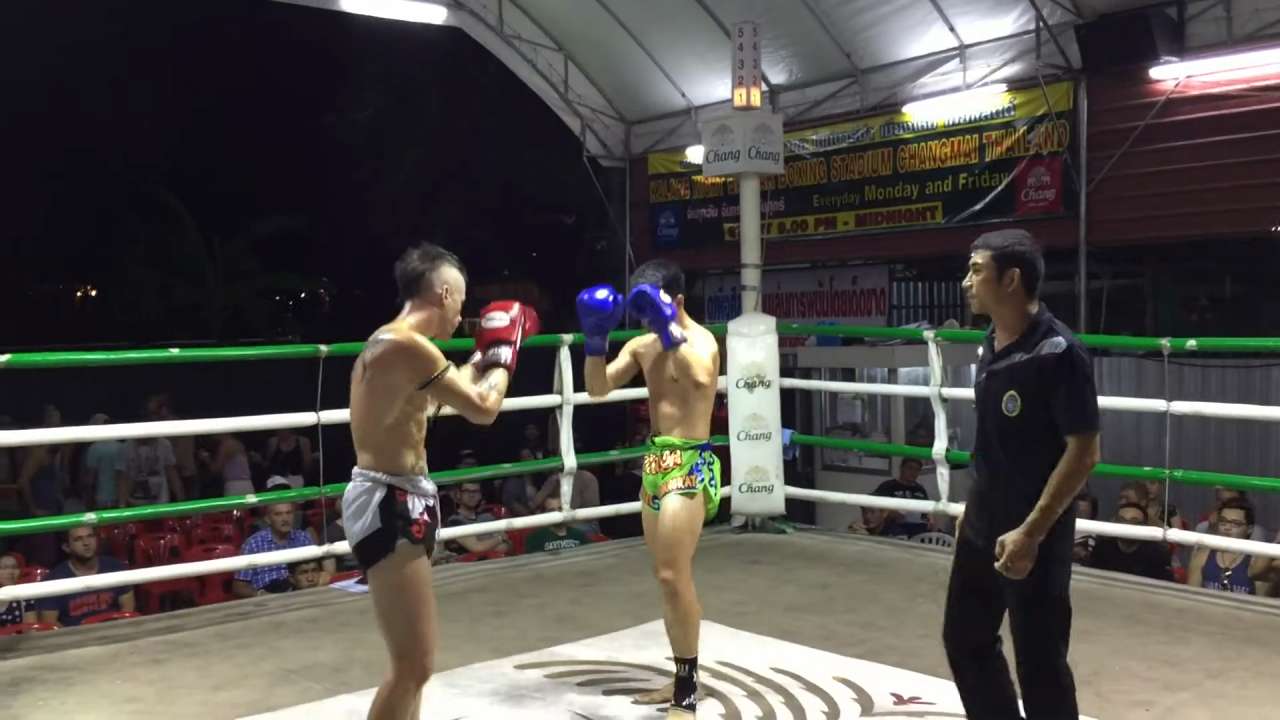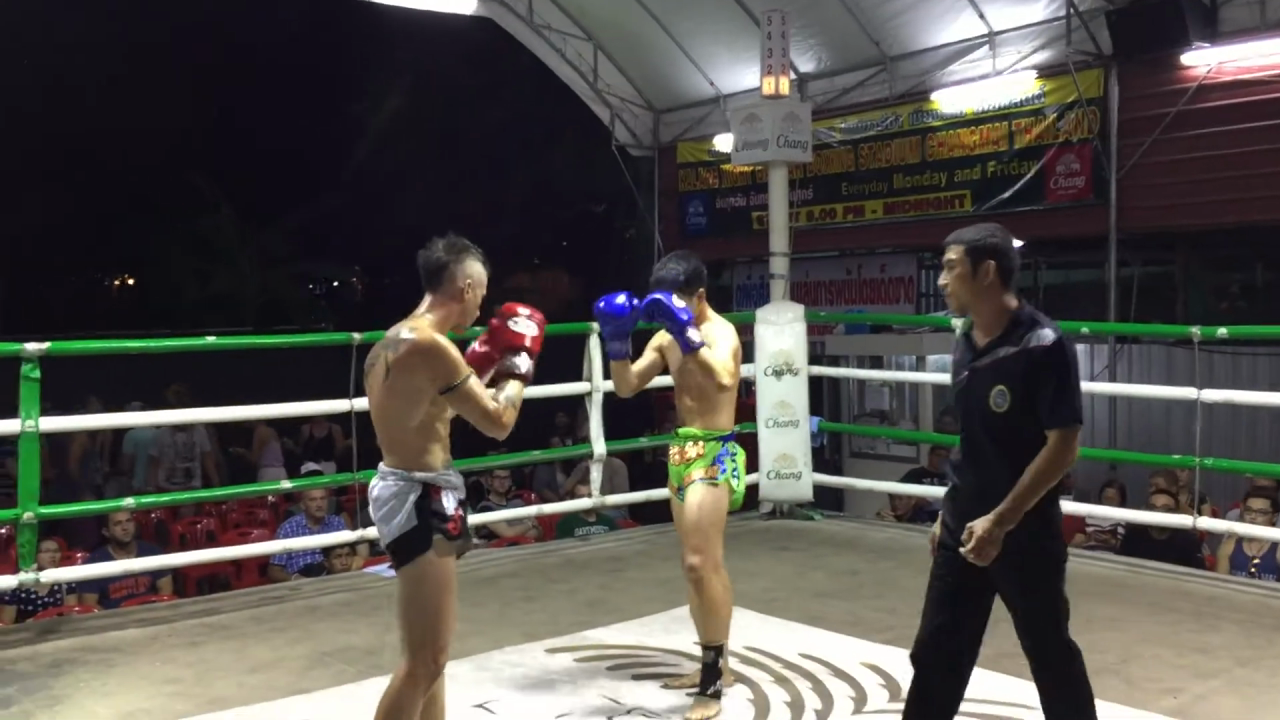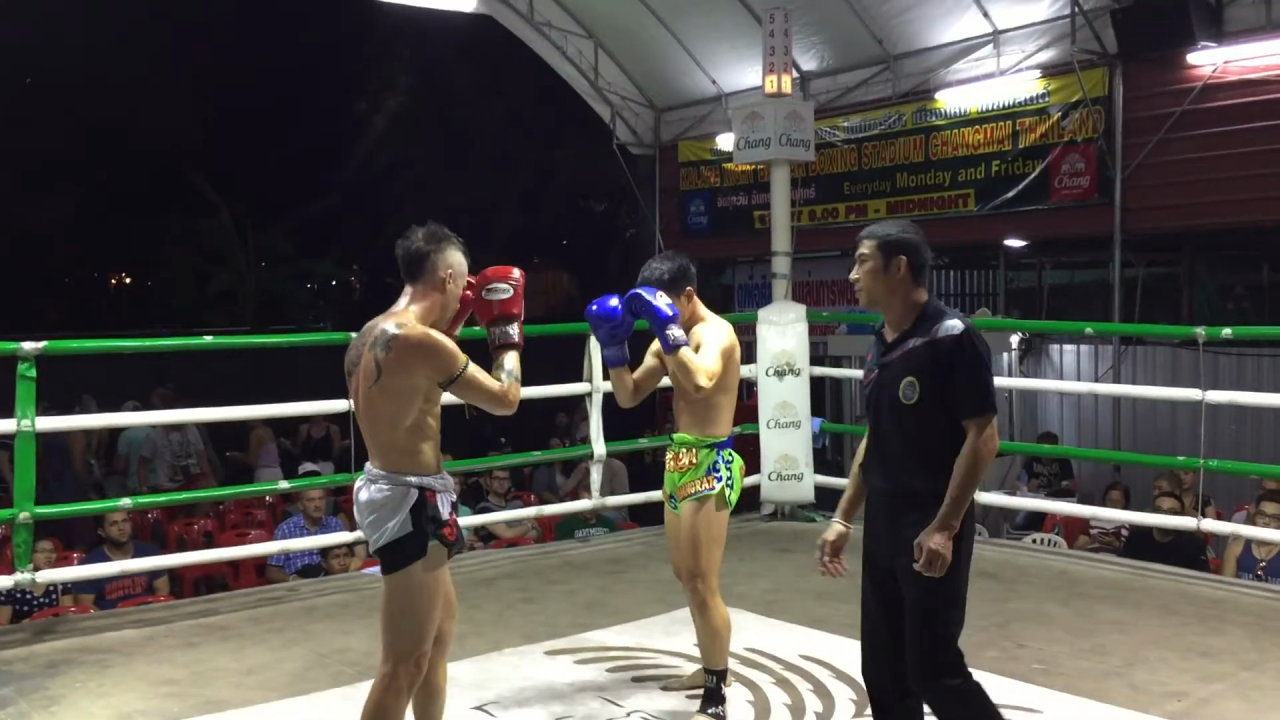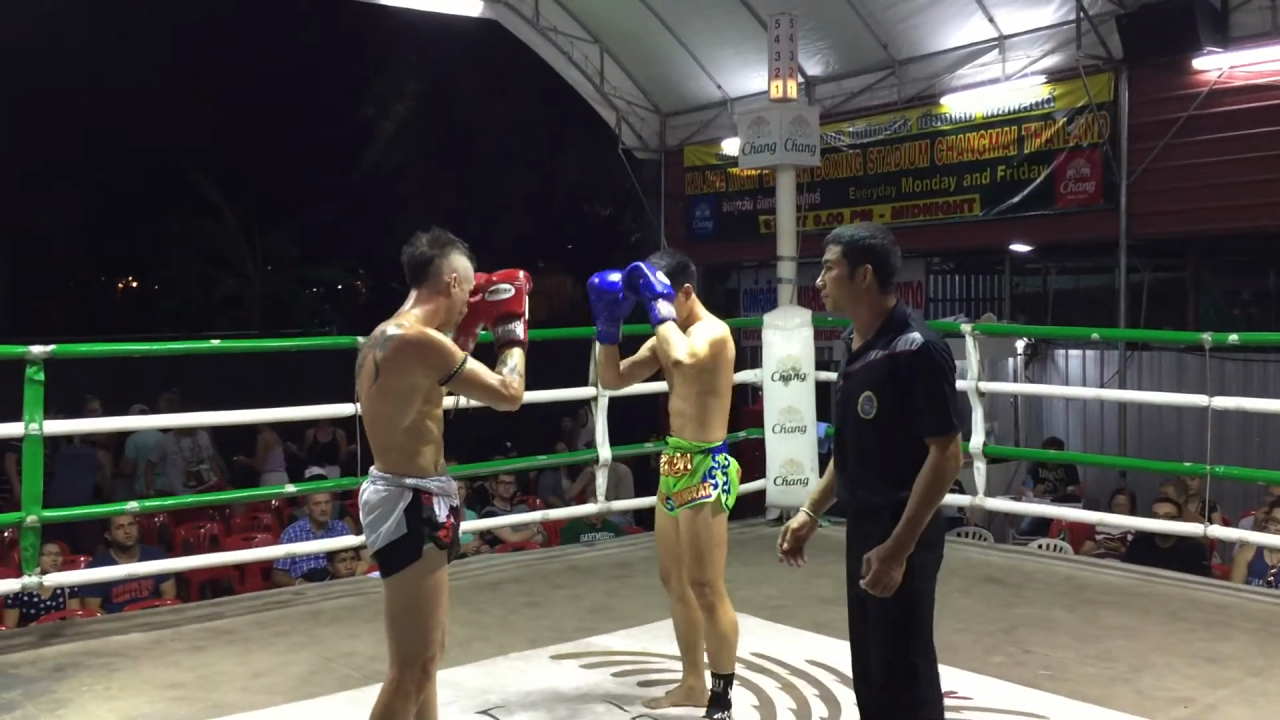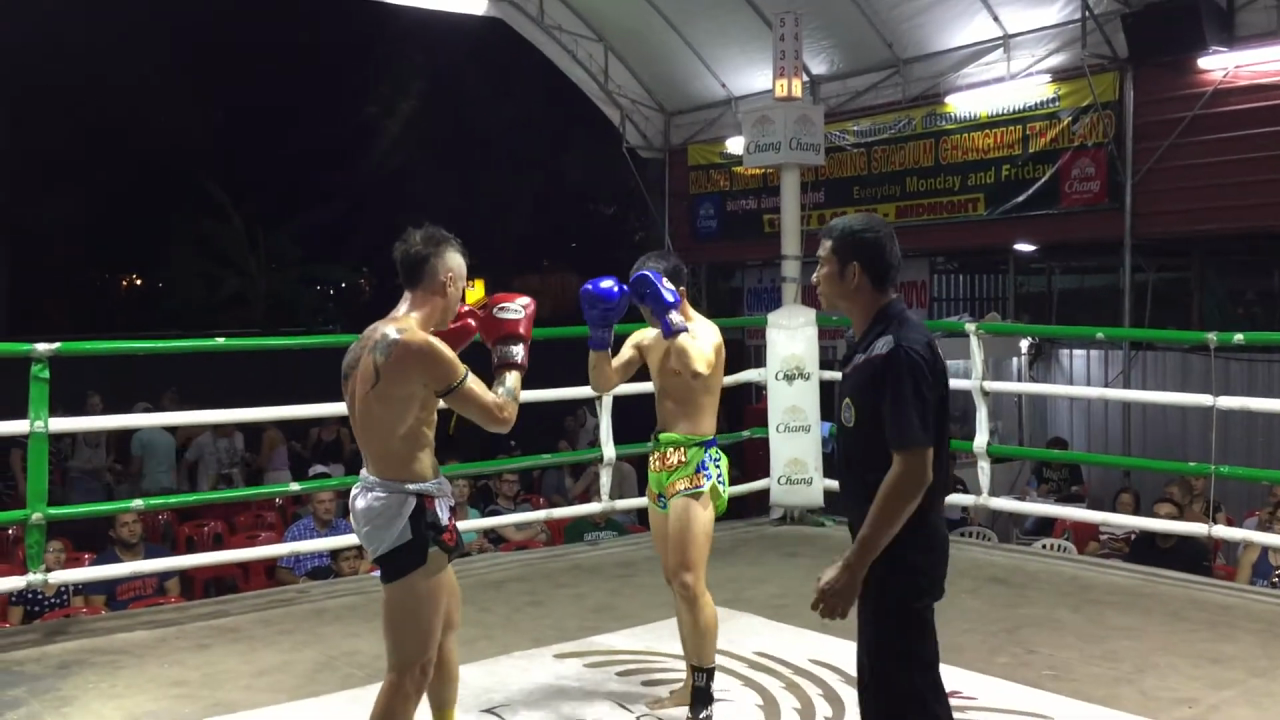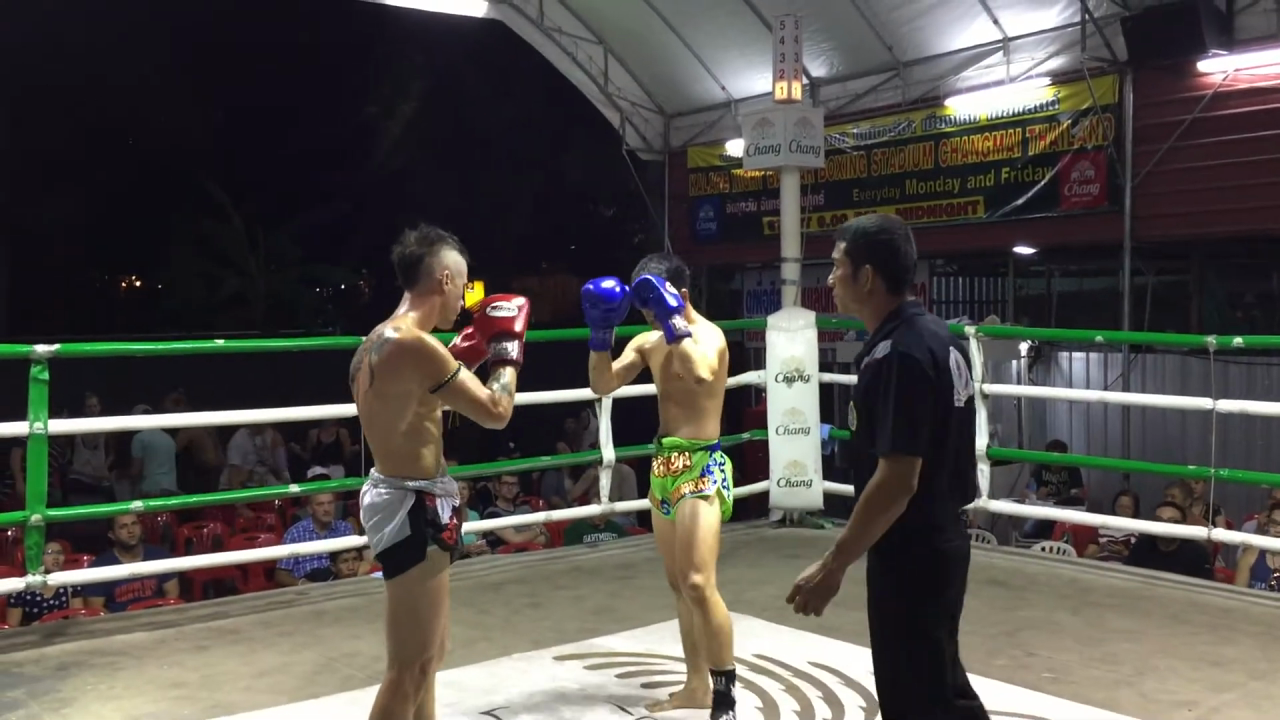
dt=0.4s
person 1, frame 1
left shoulder: (1059, 352)
right shoulder: (992, 345)
left elbow: (1082, 452)
left wrist: (1031, 533)
left hip: (1036, 528)
right hip: (987, 518)
left knee: (1039, 655)
right knee: (964, 636)
person 1, frame 2
left shoulder: (1044, 345)
right shoulder: (966, 344)
left elbow: (1063, 446)
left wrist: (1001, 521)
left hip: (1025, 527)
right hip: (964, 521)
left knee: (1050, 654)
right knee: (936, 654)
person 1, frame 3
left shoulder: (953, 338)
right shoulder: (882, 344)
left elbow: (982, 438)
left wrist: (945, 527)
right wrist: (842, 518)
left hip: (930, 533)
right hip: (882, 526)
left knee: (933, 667)
right knee: (884, 666)
person 1, frame 4
left shoulder: (916, 349)
right shoulder: (855, 346)
left elbow: (946, 455)
left wrist: (898, 547)
right wrist: (811, 512)
left hip: (900, 542)
right hip: (864, 533)
right knee: (871, 679)
person 1, frame 5
left shoulder: (897, 351)
right shoulder: (875, 342)
left elbow: (913, 471)
left wrist: (853, 565)
left hip: (898, 550)
right hip: (890, 543)
person 1, frame 6
left shoulder: (898, 355)
right shoulder: (934, 336)
left elbow: (897, 479)
left wrist: (832, 566)
left hip: (911, 552)
right hip: (940, 540)
person 2, frame 1
left shoulder: (388, 343)
right shoulder: (407, 345)
left elbow: (442, 394)
right elbow: (483, 408)
left wrist: (488, 354)
right wrist: (503, 349)
left hip: (392, 501)
right hip: (391, 505)
left knee: (418, 646)
right knee: (413, 662)
person 2, frame 2
left shoulder: (395, 340)
right shoulder: (429, 345)
right elbow: (498, 422)
left wrist: (480, 361)
right wrist: (519, 357)
left hip: (409, 491)
right hip: (421, 499)
left knee: (433, 643)
right knee: (425, 659)
person 2, frame 3
left shoulder: (372, 334)
right shoulder: (419, 340)
right elbow: (505, 399)
left wrist: (452, 322)
right wrist: (506, 325)
left hip: (388, 489)
right hip: (411, 501)
left knee: (441, 625)
right knee: (405, 662)
person 2, frame 4
left shoulder: (384, 337)
right shoulder: (418, 340)
right elbow: (508, 394)
left wrist: (468, 326)
right wrist: (511, 322)
left hip: (406, 499)
right hip: (412, 505)
left knee: (429, 649)
right knee: (413, 667)
person 2, frame 5
left shoulder: (369, 340)
right shoulder: (419, 346)
right elbow: (500, 416)
left wrist: (448, 346)
right wrist: (511, 345)
left hip: (384, 496)
right hip: (409, 509)
left knee: (446, 623)
right knee: (411, 669)
person 2, frame 6
left shoulder: (379, 340)
right shoulder: (414, 345)
right elbow: (495, 412)
left wrist: (457, 363)
right wrist: (506, 343)
left hip: (401, 498)
right hip: (414, 507)
left knee: (428, 654)
right knee: (409, 668)
person 3, frame 1
left shoulder: (700, 339)
right shoulder: (642, 346)
left elbow: (701, 379)
right elbow: (597, 387)
left wrist: (669, 326)
right wrist: (595, 338)
left hip: (689, 464)
right hip: (655, 464)
left knee: (673, 576)
right knee: (669, 578)
right ankle: (683, 680)
person 3, frame 2
left shoulder: (720, 332)
right shoulder: (665, 339)
left elbow: (724, 381)
right elbow: (625, 388)
left wrist: (687, 330)
right wrist: (617, 341)
left hip: (714, 455)
right hip: (681, 454)
left knee: (698, 564)
right knee: (706, 566)
right ankle: (715, 666)
person 3, frame 3
left shoulder: (717, 333)
right shoulder: (667, 341)
left elbow: (702, 381)
right elbow: (627, 396)
left wrist: (669, 326)
right wrist: (613, 346)
left hip: (710, 463)
right hip: (679, 460)
left knee: (700, 584)
right knee: (687, 575)
right ankle: (712, 667)
person 3, frame 4
left shoulder: (712, 332)
right shoulder: (667, 338)
left elbow: (682, 358)
right elbow: (611, 380)
left wrist: (659, 304)
right wrist: (608, 324)
left hip: (705, 467)
right hip: (675, 465)
left knee: (706, 590)
right knee: (675, 581)
person 3, frame 5
left shoulder: (704, 331)
right shoulder: (645, 339)
left elbow: (700, 371)
right elbow: (602, 382)
left wrist: (670, 314)
right wrist: (600, 329)
left hip: (696, 462)
right hip: (661, 461)
left knee: (689, 581)
right knee: (675, 581)
person 3, frame 6
left shoulder: (707, 334)
right shoulder: (647, 342)
left elbow: (702, 375)
right elbow: (601, 384)
left wrist: (672, 319)
right wrist: (600, 330)
left hip: (701, 466)
right hip: (663, 466)
left knee: (698, 584)
right knee: (678, 584)
